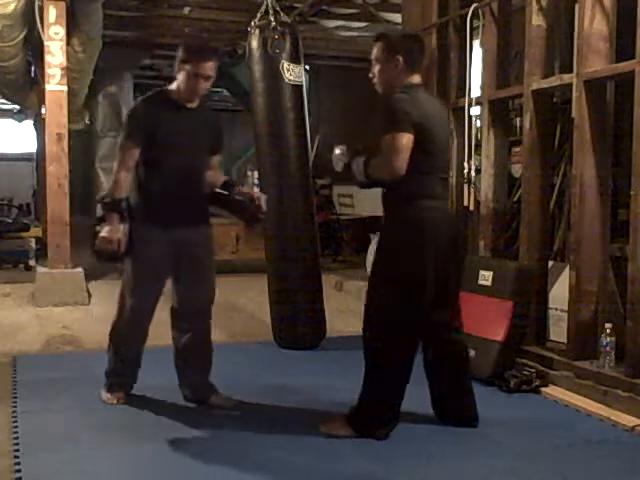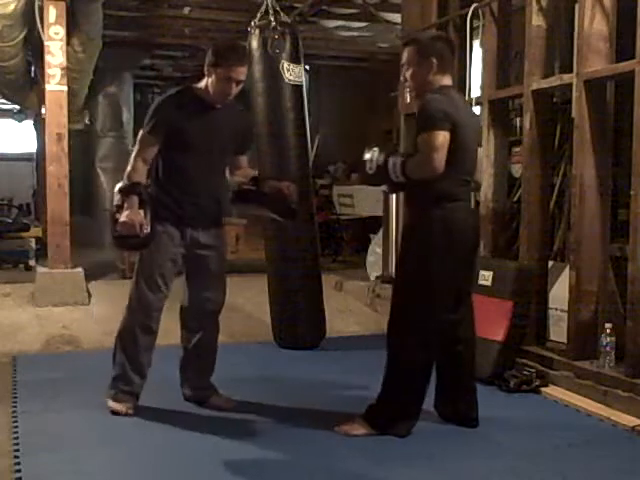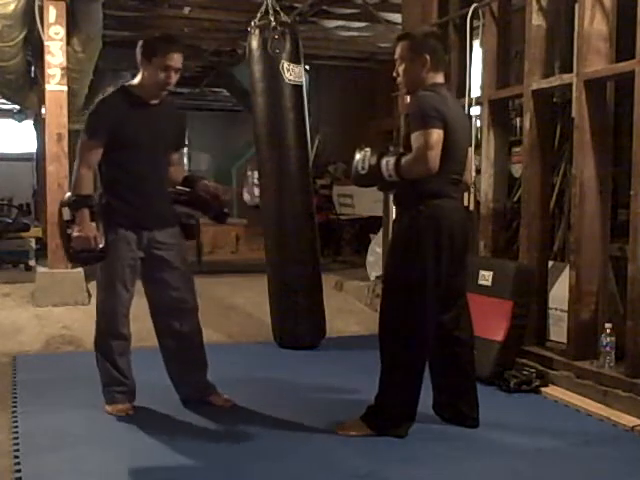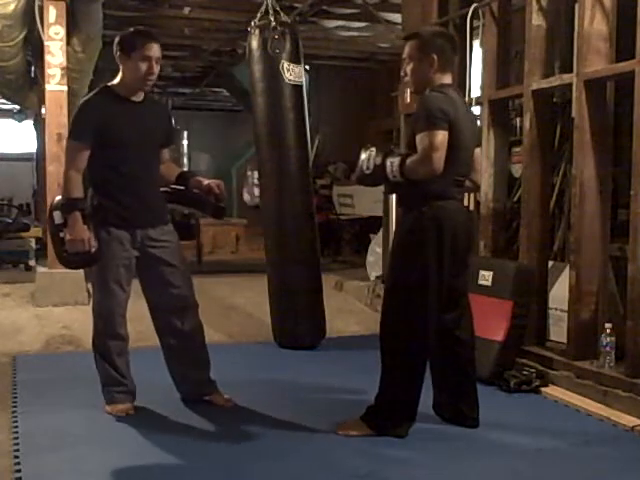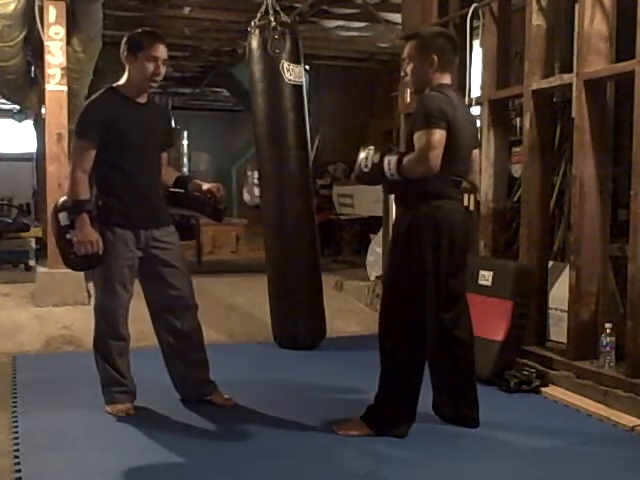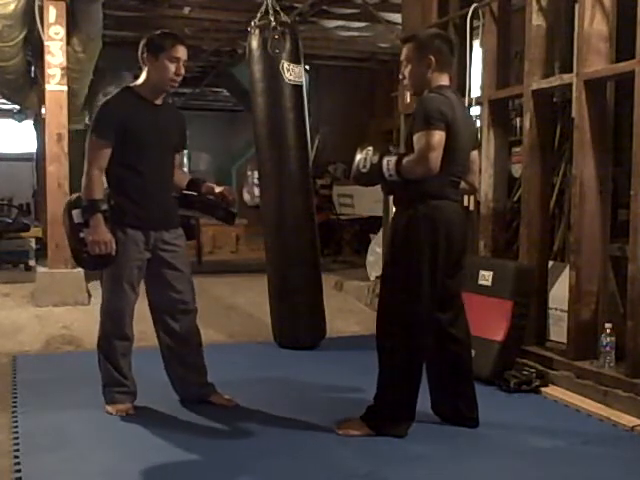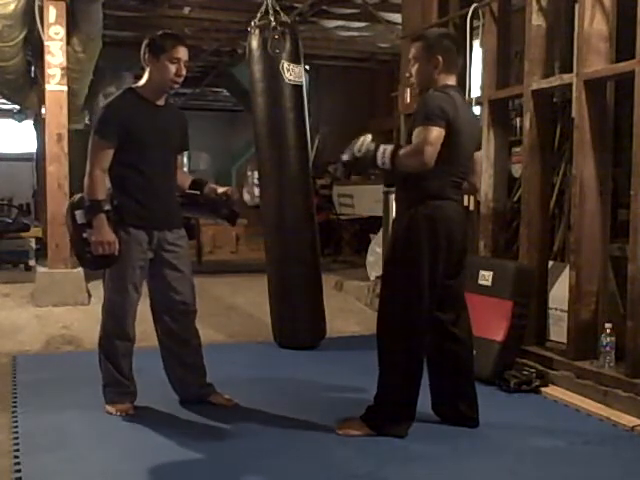
dt=0.7s
person 1, frame 1
left shoulder: (400, 103)
right shoulder: (436, 107)
left elbow: (394, 165)
left wrist: (352, 164)
right wrist: (368, 169)
left hip: (413, 220)
right hip: (442, 217)
left knee: (390, 322)
right knee: (440, 318)
left ankle: (371, 418)
right ankle: (458, 406)
person 1, frame 2
left shoulder: (434, 105)
right shoulder: (465, 110)
left elbow: (431, 163)
left wrist: (390, 167)
left hip: (435, 220)
right hip: (461, 217)
left knee: (413, 319)
right knee: (454, 315)
left ankle: (390, 416)
right ankle: (459, 406)
person 1, frame 3
left shoulder: (426, 103)
right shoulder: (456, 108)
left elbow: (426, 160)
left wrist: (379, 167)
left hip: (425, 218)
right hip: (452, 216)
left knee: (405, 318)
right knee: (450, 314)
left ankle: (389, 416)
right ankle: (459, 406)
person 1, frame 4
left shoulder: (433, 103)
right shoulder: (463, 109)
left elbow: (430, 162)
left wrist: (384, 168)
left hip: (428, 219)
right hip: (455, 216)
left knee: (406, 318)
right knee: (451, 314)
left ankle: (388, 417)
right ankle: (460, 406)
person 1, frame 5
left shoulder: (431, 103)
right shoulder: (463, 109)
left elbow: (426, 161)
left wrist: (382, 166)
left hip: (426, 218)
right hip: (453, 215)
left knee: (405, 318)
right knee: (450, 314)
left ankle: (389, 416)
right ankle: (459, 406)
person 1, frame 6
left shoulder: (430, 103)
right shoulder: (461, 110)
left elbow: (426, 161)
left wrist: (383, 167)
left hip: (424, 218)
right hip: (450, 216)
left knee: (401, 317)
right knee: (445, 314)
left ankle: (387, 416)
right ankle: (459, 407)
person 1, frame 7
left shoulder: (434, 102)
right shoulder: (466, 111)
left elbow: (422, 156)
left wrist: (375, 153)
left hip: (425, 217)
right hip: (452, 216)
left knee: (402, 317)
right knee: (448, 313)
left ankle: (388, 416)
right ankle: (459, 406)
person 2, frame 1
left shoulder: (210, 121)
right shoulder: (147, 111)
right elbow: (125, 169)
left wrist: (235, 189)
right wrist: (113, 218)
left hip: (195, 226)
right hip: (151, 225)
left knee: (196, 307)
right knee: (136, 305)
left ankle: (197, 385)
right ankle: (118, 382)
person 2, frame 2
left shoulder: (238, 119)
right shoulder: (172, 107)
left elbow: (239, 170)
right elbow: (141, 159)
left wrist: (266, 184)
right wrist: (132, 205)
left hip: (210, 227)
right hip: (165, 223)
left knee: (206, 307)
right knee: (146, 304)
left ankle: (198, 386)
right ankle: (124, 389)
person 2, frame 3
left shoulder: (173, 115)
right shoulder: (111, 108)
right elbow: (86, 166)
left wrist: (197, 184)
right wrist: (84, 219)
left hip: (164, 226)
right hip: (119, 227)
left knee: (180, 307)
right knee: (114, 311)
left ankle: (196, 386)
right ankle: (118, 392)
person 2, frame 4
left shoulder: (159, 112)
right shoulder: (95, 108)
right elbow: (74, 170)
left wrist: (193, 181)
right wrist: (75, 220)
left hip: (157, 225)
right hip: (111, 228)
left knee: (181, 305)
right knee: (111, 313)
left ankle: (198, 385)
right ankle: (118, 392)
person 2, frame 5
left shoulder: (160, 115)
right shoulder: (101, 108)
right elbow: (80, 171)
left wrist: (193, 185)
right wrist: (82, 221)
left hip: (159, 226)
right hip: (115, 228)
left knee: (180, 307)
right knee: (112, 313)
left ankle: (197, 385)
right ankle: (118, 392)
person 2, frame 6
left shoulder: (174, 117)
right shoulder: (116, 108)
right elbow: (94, 170)
left wrist: (202, 187)
right wrist: (96, 221)
left hip: (168, 228)
right hip: (125, 228)
left knee: (181, 310)
right knee: (118, 312)
left ankle: (196, 387)
right ankle: (118, 392)
person 2, frame 7
left shoulder: (176, 118)
right shoulder: (119, 109)
right elbow: (97, 171)
left wrist: (204, 187)
right wrist: (99, 221)
left hip: (170, 228)
right hip: (129, 228)
left knee: (180, 310)
right knee: (120, 312)
left ankle: (195, 386)
right ankle: (118, 393)
